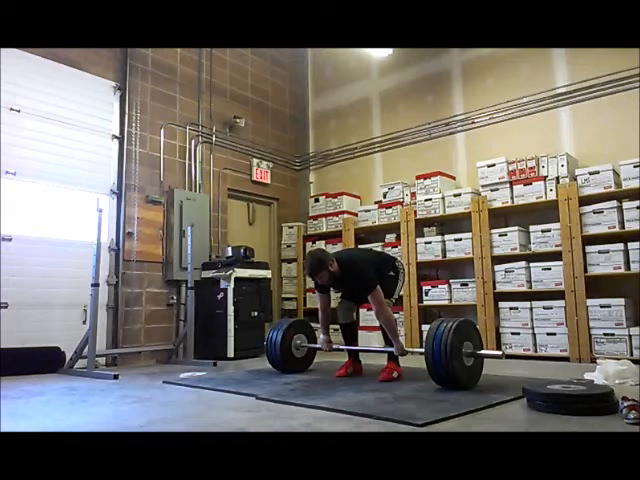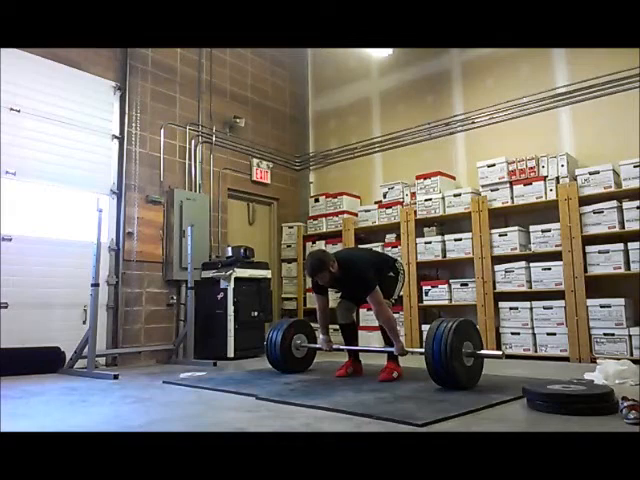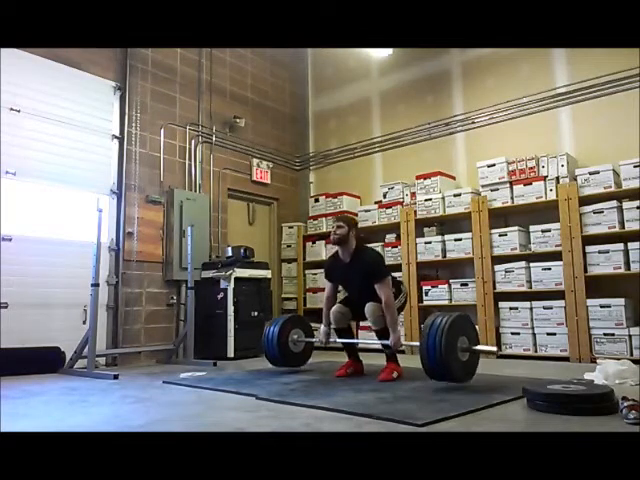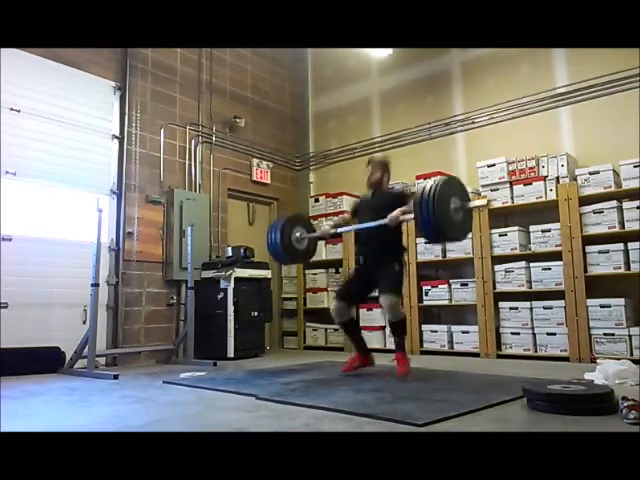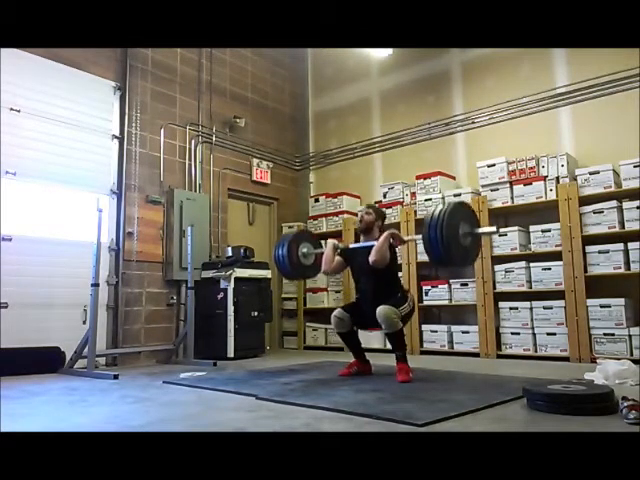
dt=1s
person 1, frame 1
left shoulder: (358, 270)
right shoulder: (322, 274)
left elbow: (379, 307)
right elbow: (324, 307)
left wrist: (397, 343)
right wrist: (324, 335)
left hip: (390, 270)
left knee: (383, 306)
right knee: (343, 309)
left ankle: (393, 363)
right ankle: (354, 361)
person 1, frame 2
left shoulder: (357, 270)
right shoulder: (320, 275)
left elbow: (379, 308)
right elbow: (321, 308)
left wrist: (397, 342)
right wrist: (324, 335)
left hip: (390, 271)
left knee: (382, 306)
right knee: (342, 310)
left ankle: (393, 363)
right ankle: (354, 361)
person 1, frame 3
left shoulder: (370, 258)
right shoulder: (332, 263)
left elbow: (386, 297)
right elbow: (329, 295)
left wrist: (394, 333)
right wrist: (325, 327)
left hip: (393, 292)
left knee: (372, 310)
right knee: (337, 312)
left ankle: (392, 363)
right ankle: (354, 362)
person 1, frame 4
left shoulder: (395, 196)
right shoulder: (362, 203)
left elbow: (416, 208)
right elbow: (348, 218)
left wrist: (400, 212)
right wrist: (331, 226)
left hip: (389, 262)
right hip: (364, 265)
left knee: (390, 302)
right knee: (339, 307)
left ankle: (401, 354)
right ankle: (363, 354)
person 1, frame 5
left shoulder: (384, 244)
right shoulder: (351, 250)
left elbow: (375, 261)
right elbow: (327, 269)
left wrist: (386, 236)
right wrist: (331, 245)
left hip: (396, 300)
left knee: (384, 313)
right knee: (338, 317)
left ankle: (402, 364)
right ankle: (361, 362)
